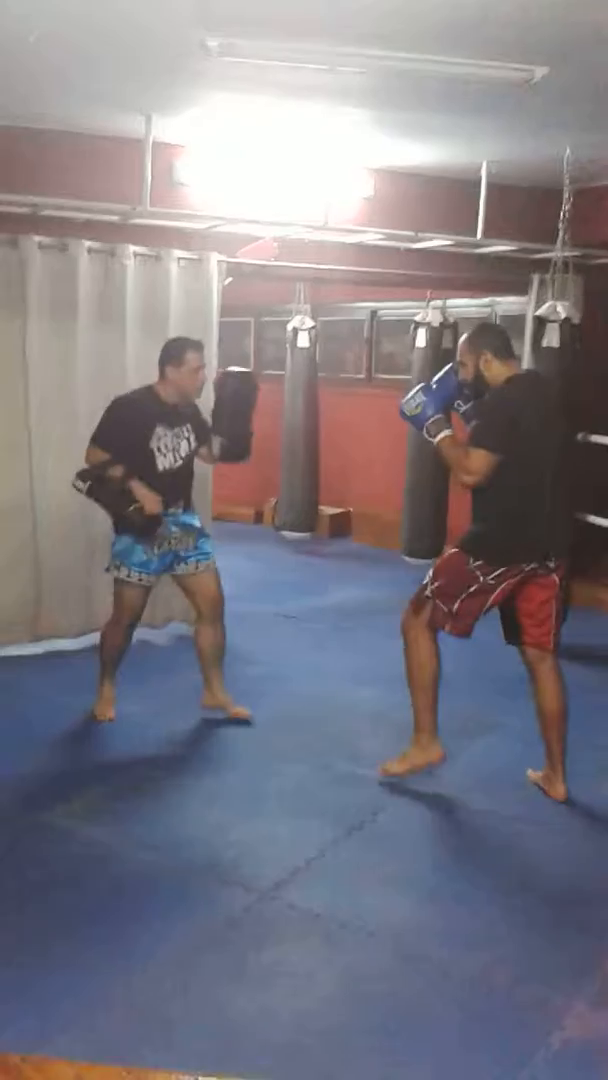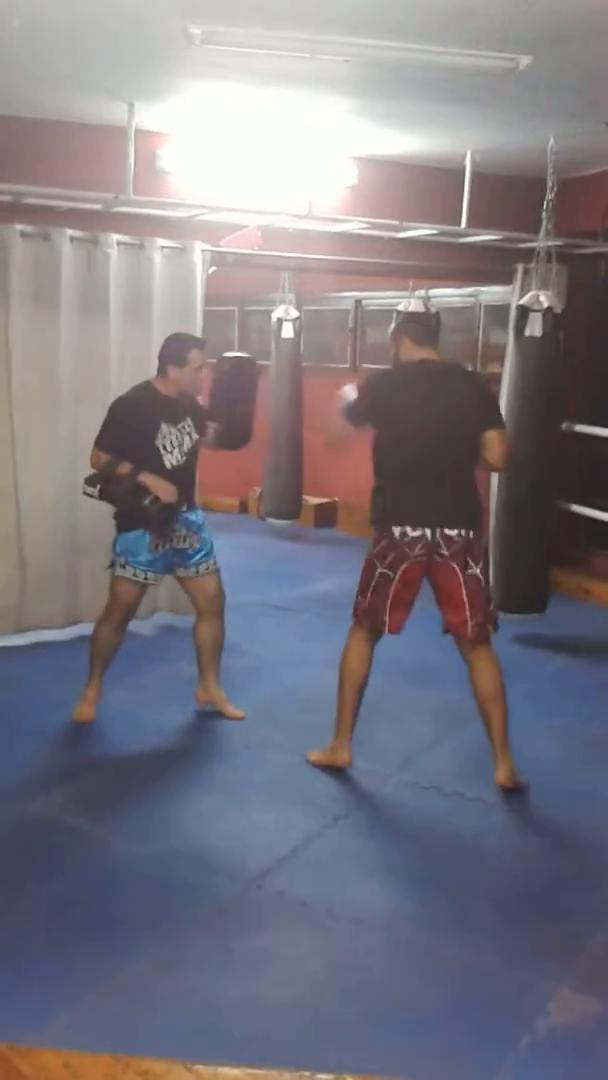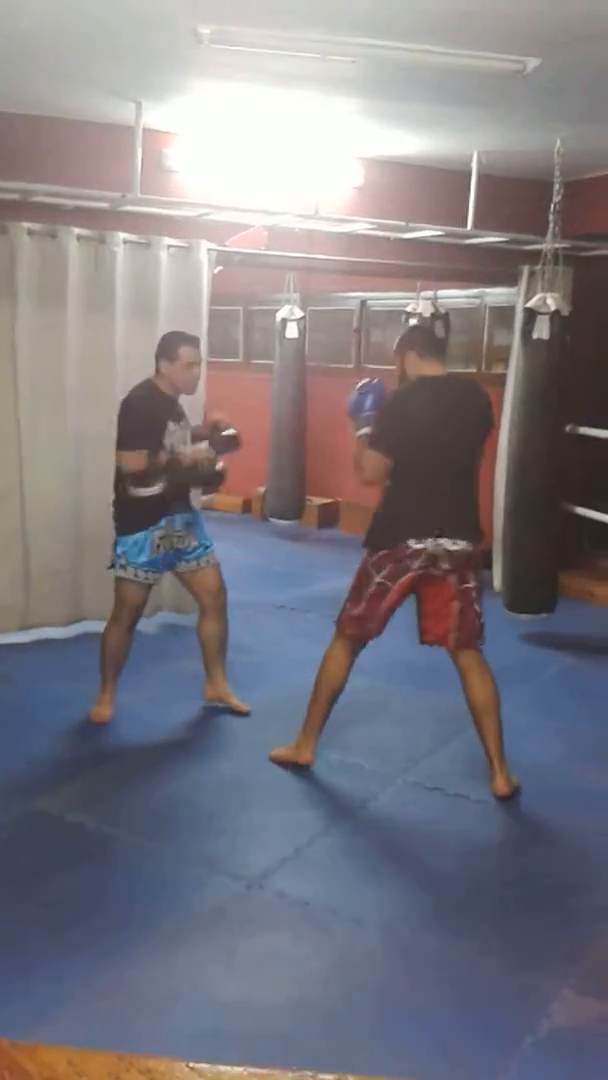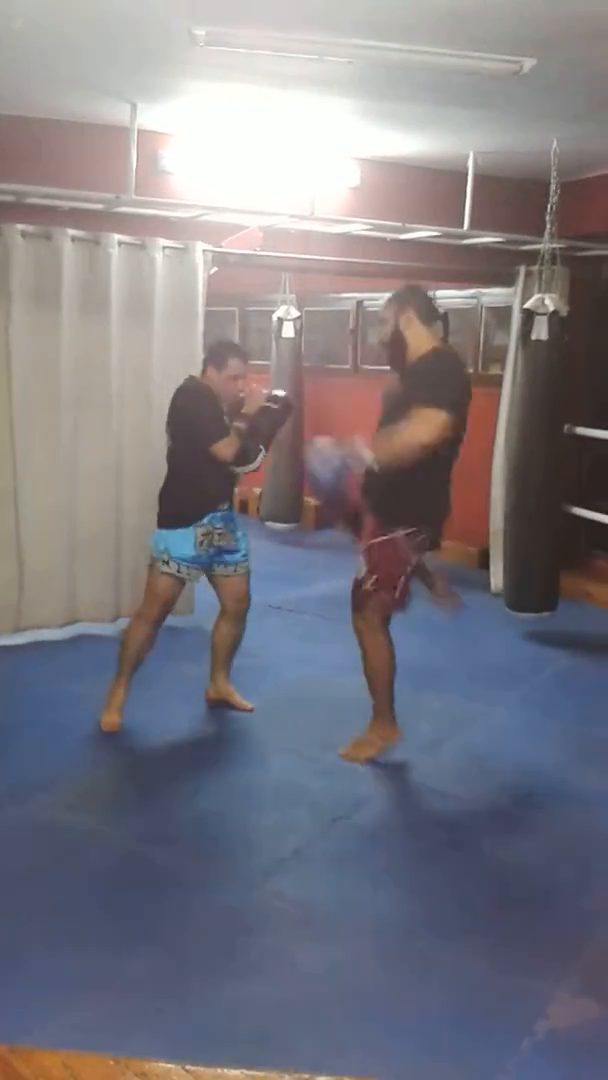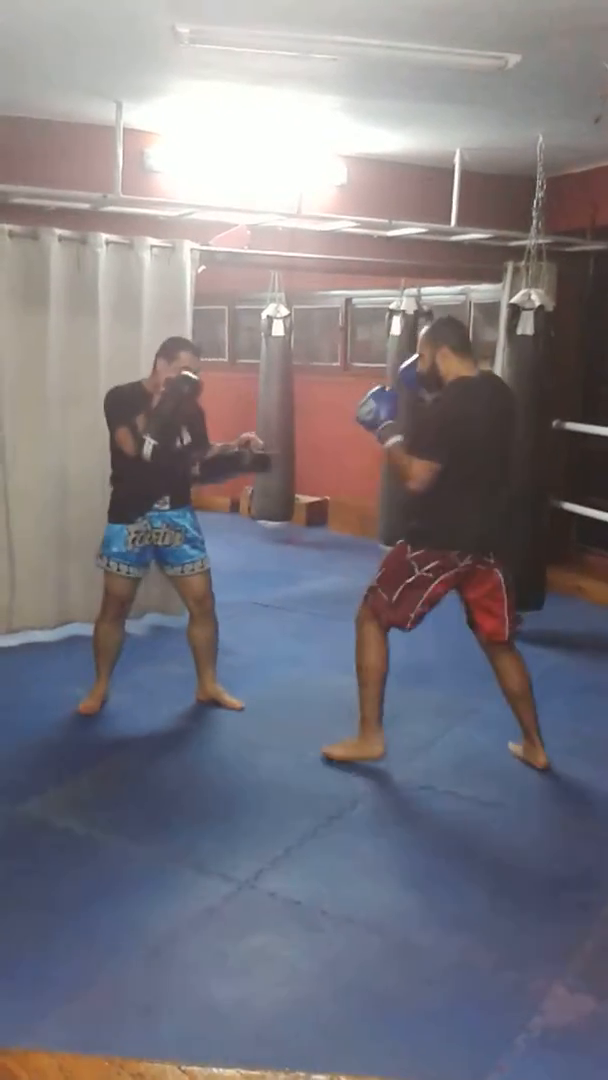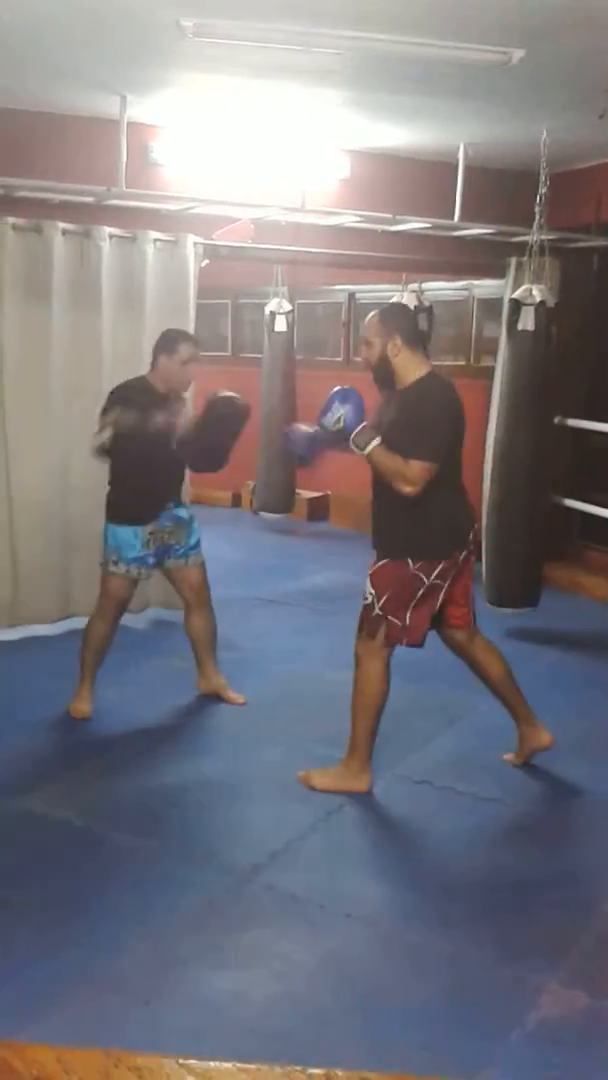
dt=0.7s
person 1, frame 1
left shoulder: (501, 401)
right shoulder: (539, 389)
left elbow: (471, 472)
left wrist: (436, 426)
left hip: (499, 545)
right hip: (546, 546)
left knee: (417, 620)
right knee: (541, 657)
left ankle: (425, 741)
right ankle: (555, 775)
person 1, frame 2
left shoulder: (385, 386)
right shoulder: (475, 387)
right elbow: (497, 459)
left wrist: (355, 411)
left hip: (400, 530)
right hip: (459, 531)
left knee: (363, 634)
right knee: (477, 646)
left ankle: (340, 744)
right ankle: (503, 763)
person 1, frame 3
left shoulder: (400, 403)
right shoulder: (477, 398)
left elbow: (371, 473)
left wrist: (365, 423)
left hip: (399, 542)
right hip: (458, 542)
left knee: (347, 639)
right knee: (468, 654)
left ankle: (305, 744)
right ankle: (499, 772)
person 1, frame 4
left shoulder: (437, 370)
right shoulder: (426, 367)
left elbow: (430, 429)
left wrist: (370, 459)
left hip: (401, 512)
right hip: (402, 496)
left knee: (369, 617)
left ankle: (383, 726)
right ankle: (434, 586)
person 1, frame 5
left shoulder: (446, 407)
right shoulder: (497, 391)
left elbow: (416, 479)
left wrist: (385, 428)
left hip: (438, 541)
right hip: (488, 540)
left knee: (370, 619)
right knee: (500, 643)
left ankle: (369, 736)
right ankle: (533, 746)
person 1, frame 6
left shoulder: (425, 401)
right shoulder: (418, 391)
left elbow: (410, 480)
right elbow: (405, 452)
left wrist: (362, 435)
right wrist: (353, 434)
left hip: (419, 547)
right hip: (446, 537)
left knee: (371, 648)
right knee: (464, 636)
left ankle: (355, 769)
right ankle: (530, 730)
person 2, frame 1
left shoulder: (188, 410)
right shoulder: (129, 408)
left elbow: (211, 452)
right elbow: (95, 457)
right wrist: (136, 487)
left hip: (183, 522)
right hip: (140, 527)
left knee: (211, 605)
right knee: (126, 615)
left ankle: (216, 693)
right ankle: (106, 688)
person 2, frame 2
left shoulder: (186, 402)
right shoulder: (131, 406)
left elbow: (213, 437)
right elbow: (99, 459)
right wrist: (146, 479)
left hip: (187, 519)
right hip: (142, 525)
left knee: (212, 602)
right knee: (119, 610)
left ankle: (209, 688)
right ankle: (91, 690)
person 2, frame 3
left shoulder: (172, 403)
right shoulder: (139, 404)
right elbow: (131, 463)
left wrist: (203, 445)
right wrist: (185, 455)
left hip: (182, 518)
right hip: (142, 525)
left knee: (214, 598)
right knee: (126, 613)
left ankle: (217, 685)
right ankle: (106, 693)
person 2, frame 4
left shoulder: (216, 403)
right shoulder: (192, 399)
left elbow: (242, 455)
right elbow: (227, 451)
left wrist: (246, 415)
right wrist: (247, 416)
left hip: (224, 518)
right hip: (185, 521)
left knee: (237, 604)
right knee: (155, 608)
left ankle: (219, 685)
right ankle: (117, 695)
person 2, frame 5
left shoulder: (188, 406)
right shoulder: (121, 398)
left elbow: (202, 455)
right elbow: (130, 445)
left wrist: (235, 446)
right wrist: (158, 403)
left hip: (177, 517)
right hip: (129, 520)
left knee: (202, 602)
right knee: (114, 607)
left ankle: (208, 685)
right ankle: (100, 687)
person 2, frame 6
left shoulder: (175, 400)
right shoulder: (129, 395)
right elbow: (108, 433)
right wrist: (166, 421)
left hip: (173, 515)
right hip: (131, 520)
left knee: (199, 596)
right knee: (111, 607)
left ankle: (209, 676)
right ankle: (84, 689)
